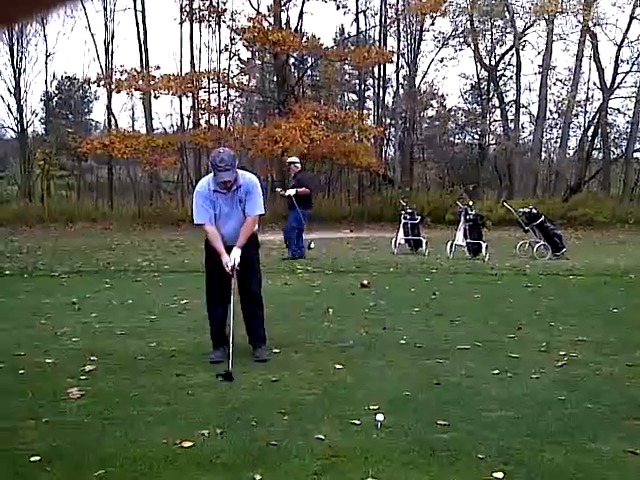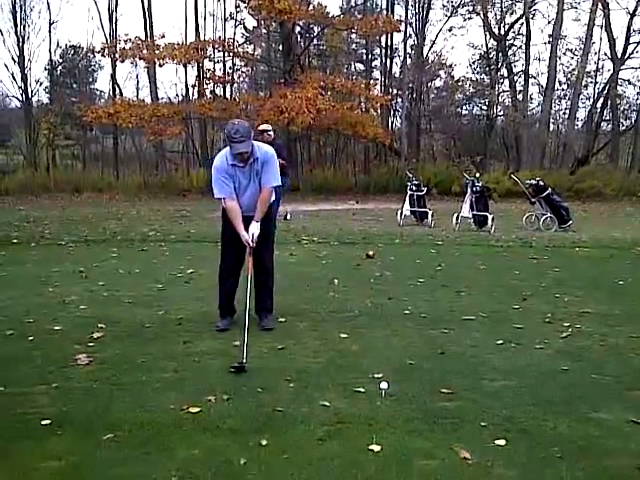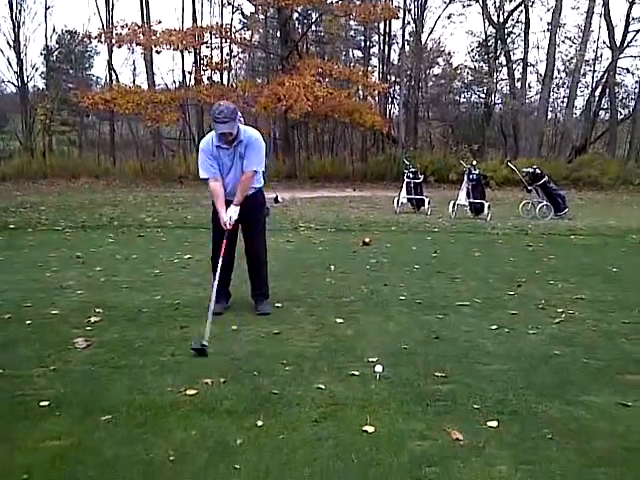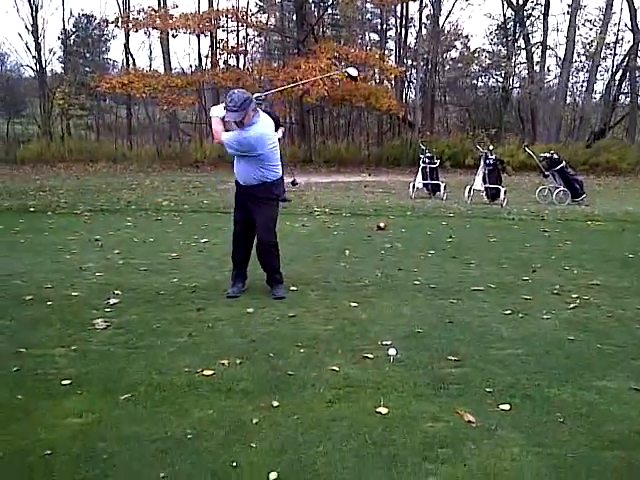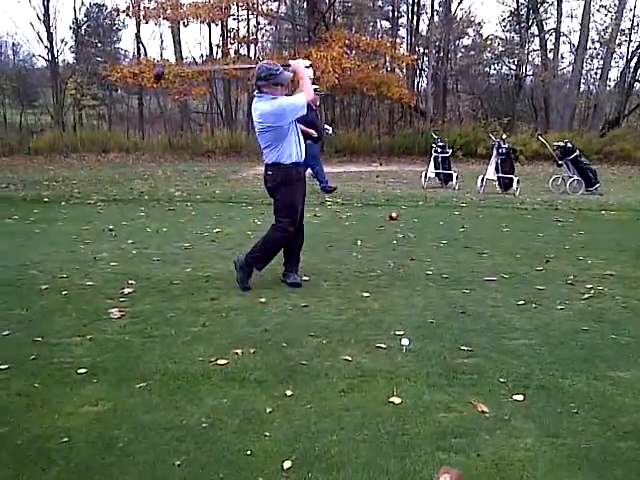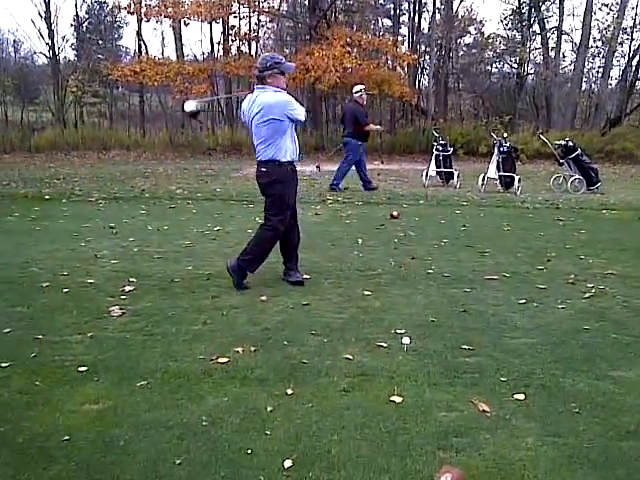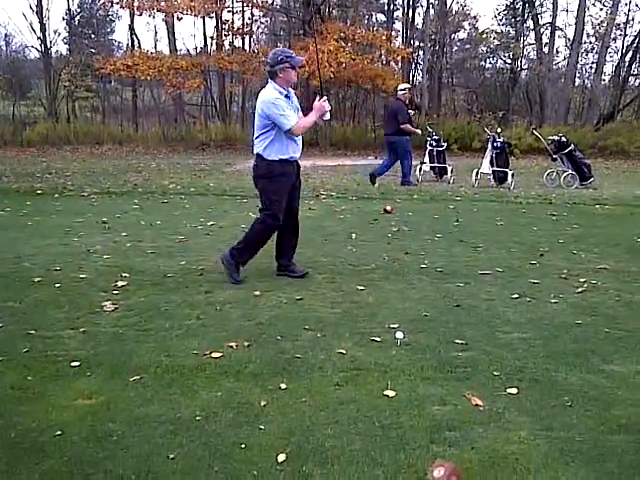
dt=0.7s
person 1, frame 1
left shoulder: (250, 182)
right shoulder: (203, 188)
left elbow: (252, 218)
right elbow: (208, 226)
left wrist: (237, 248)
right wrist: (223, 254)
left hip: (246, 244)
right hip: (217, 247)
left knee: (252, 294)
right knee: (216, 297)
left ankle: (259, 343)
right ankle: (219, 345)
person 1, frame 2
left shoulder: (267, 154)
right shoulder: (221, 162)
left elbow: (267, 190)
right elbow: (229, 200)
left wrist: (256, 222)
right wrist: (241, 232)
left hip: (263, 215)
right hip: (233, 217)
left knee: (264, 265)
right knee: (229, 266)
left ankle: (265, 312)
right ankle: (226, 313)
person 1, frame 3
left shoulder: (253, 138)
right shoulder: (207, 144)
left elbow: (248, 176)
right elbow: (214, 182)
left wrist: (236, 206)
right wrist: (222, 212)
left hip: (251, 200)
right hip: (222, 201)
left knee: (256, 251)
right knee: (220, 252)
left ankle: (261, 297)
right ankle: (221, 296)
person 1, frame 4
left shoulder: (253, 135)
right shoulder: (252, 118)
left elbow: (221, 138)
right elbow: (236, 135)
left wrist: (215, 116)
right wrist: (224, 118)
left hip: (266, 191)
right hip: (244, 187)
left knee: (266, 238)
right knee: (241, 235)
left ankle: (276, 281)
right ankle: (239, 279)
person 1, frame 5
left shoulder: (263, 101)
right shoulder: (271, 108)
left elbow: (293, 104)
right elbow: (307, 96)
right wrist: (301, 70)
left hip: (294, 169)
right hip: (281, 174)
left knee: (295, 223)
right knee: (285, 225)
left ankle: (291, 269)
right ankle: (248, 263)
person 1, frame 6
left shoulder: (251, 100)
right shoulder: (281, 100)
left elbow: (244, 118)
right elbow: (302, 115)
left hip: (272, 168)
right hip: (278, 171)
left knee: (289, 220)
right knee: (275, 223)
left ankle: (291, 268)
right ankle: (241, 265)
person 1, frame 7
left shoulder: (289, 94)
right shoulder: (271, 98)
left elbow: (296, 124)
right elbow: (296, 129)
left wrist: (315, 115)
right wrist: (316, 113)
left hip: (290, 166)
right hip: (271, 168)
left knee: (290, 217)
right knee: (270, 218)
left ankle: (285, 263)
right ankle: (234, 257)
